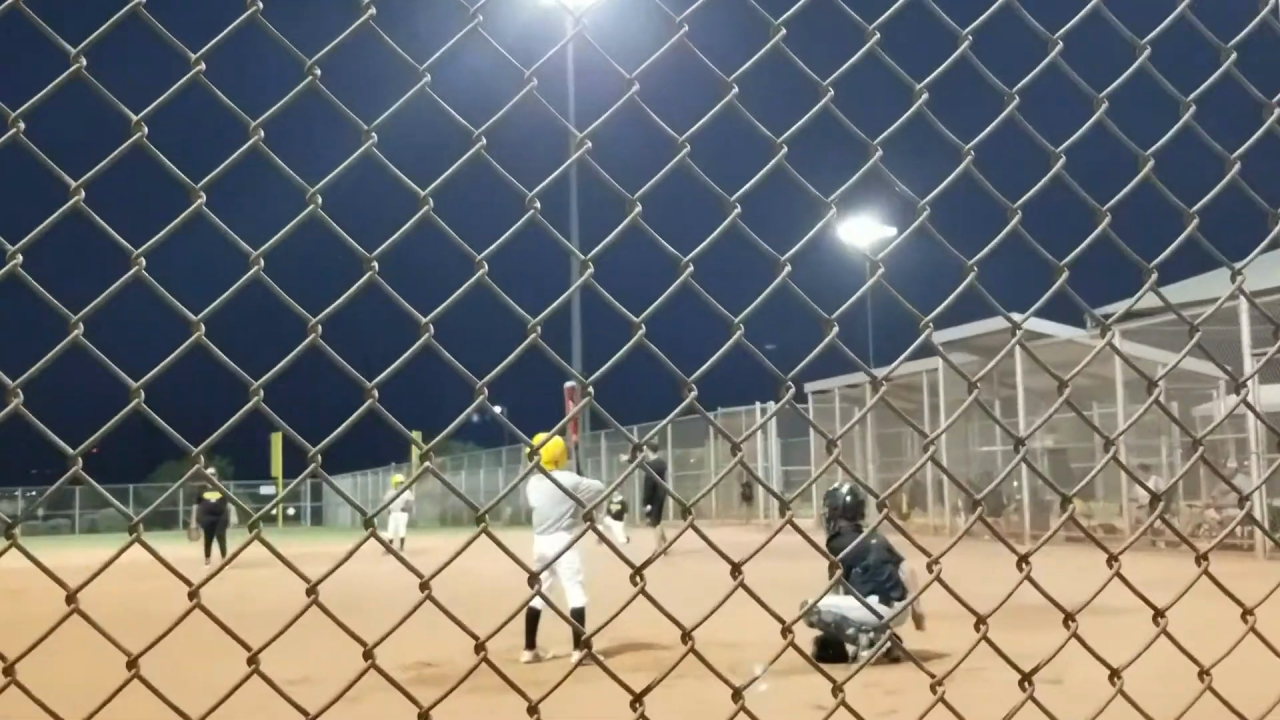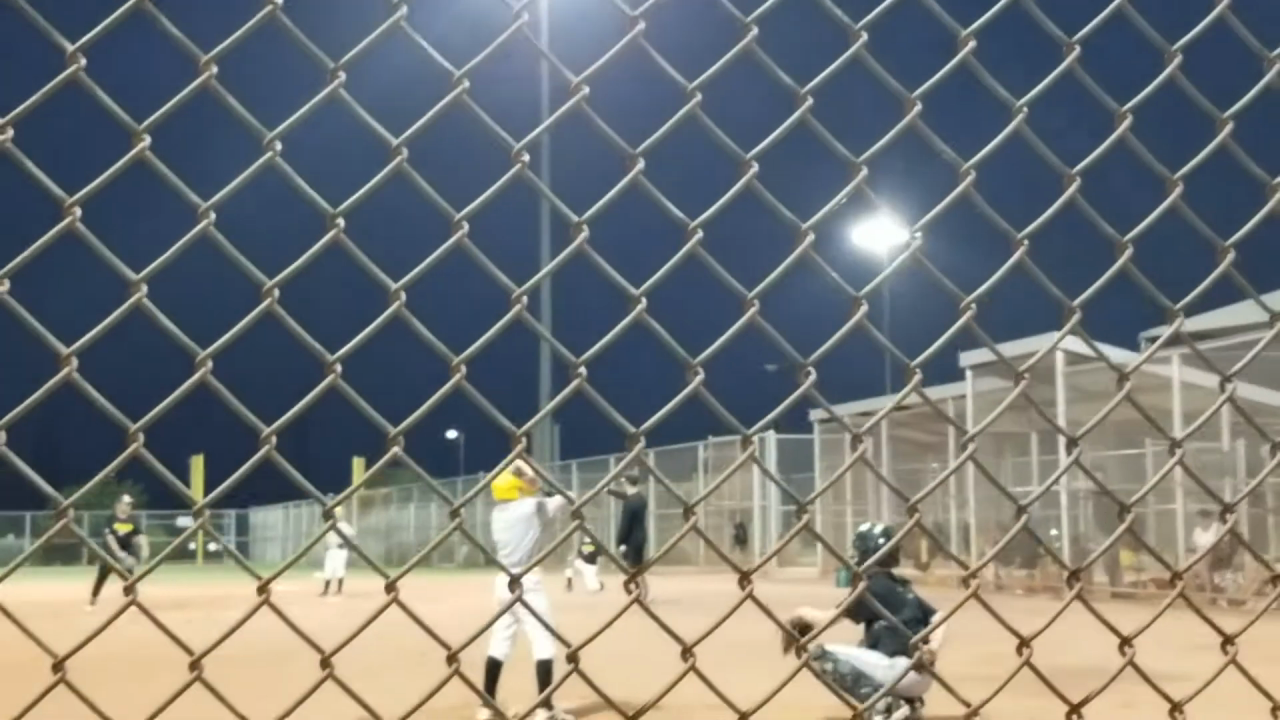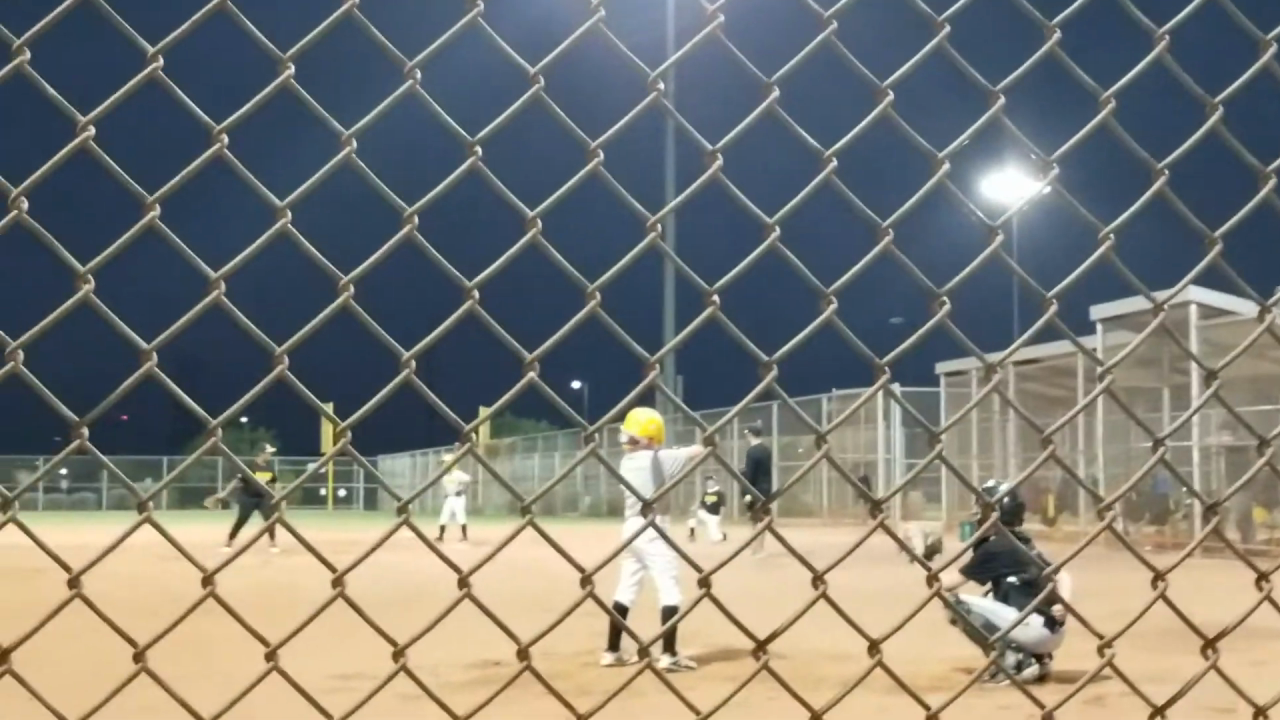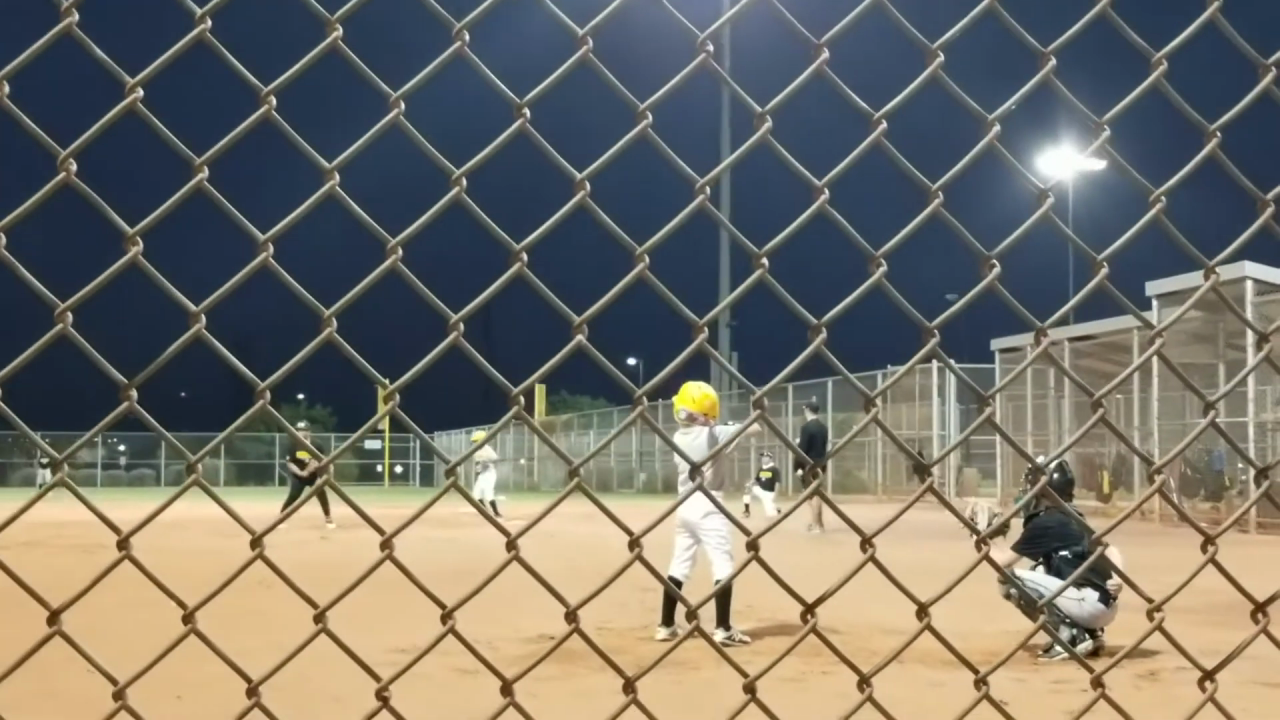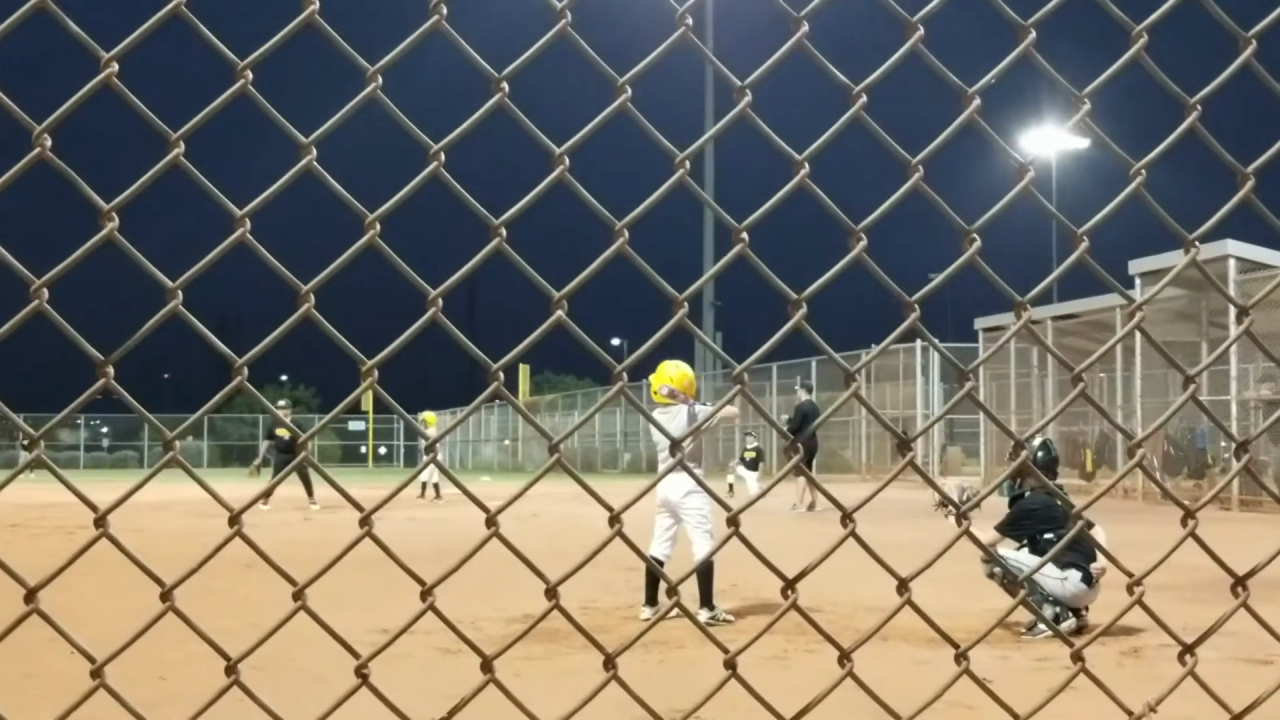
dt=0.7s
person 1, frame 1
left shoulder: (531, 482)
right shoulder: (569, 480)
right elbow: (599, 488)
left hip: (540, 542)
right hip: (563, 542)
left knee: (538, 594)
right knee: (575, 592)
left ankle: (529, 648)
right ankle: (579, 650)
person 1, frame 2
left shoulder: (497, 513)
right shoulder: (532, 506)
right elbow: (567, 499)
right wrist: (541, 495)
left hip: (503, 582)
right hip: (527, 581)
left knee: (499, 643)
right knee: (543, 642)
person 1, frame 3
left shoulder: (626, 461)
right shoulder: (659, 458)
right elbow: (698, 451)
right wrist: (691, 448)
left hip: (631, 528)
right hip: (653, 530)
left knee: (626, 590)
right knee: (669, 590)
left ankle: (612, 651)
right ankle: (669, 654)
person 1, frame 4
left shoulder: (679, 437)
right shoulder: (713, 434)
right elbow: (755, 428)
right wrist: (730, 426)
left hip: (685, 507)
right hip: (708, 507)
left knee: (679, 565)
right knee: (723, 566)
left ankle: (666, 626)
right ankle: (723, 629)
person 1, frame 5
left shoulder: (656, 417)
right shoulder: (693, 412)
right elbow: (733, 412)
right wrist: (704, 407)
left hip: (665, 485)
right hip: (688, 486)
left knee: (660, 545)
right knee: (703, 546)
left ankle: (650, 605)
right ankle: (707, 609)
person 2, frame 1
left shoulder: (839, 542)
right shoulder: (874, 536)
left elbow: (835, 590)
right elbow: (905, 568)
right wrist: (915, 605)
left hip: (876, 607)
right hip: (899, 609)
left knee: (809, 609)
left ankle: (868, 638)
person 2, frame 2
left shoulder: (873, 587)
right shoulder: (904, 587)
left elbow: (829, 618)
left wrist: (800, 614)
right wrist: (934, 648)
left hip: (901, 669)
right hip: (919, 676)
left knee: (820, 654)
left ankle: (885, 704)
right ankle: (908, 701)
person 2, frame 3
left shoulder: (993, 548)
right shoulder: (1023, 544)
left elbow: (948, 583)
right elbow: (1062, 576)
right wrist: (1064, 605)
left hip: (1036, 629)
right hip: (1051, 632)
left knee: (958, 604)
left ankle: (1016, 660)
right ankle: (1037, 657)
person 2, frame 4
left shoulder: (1043, 523)
right shoulder: (1073, 519)
left elbow: (1002, 561)
right elbow: (1111, 552)
right wrist: (1117, 580)
left hip: (1090, 603)
right hip: (1101, 604)
left knee: (1009, 579)
left ankle: (1071, 635)
right ankle: (1090, 633)
person 2, frame 5
left shoulder: (1029, 505)
right shoulder: (1056, 500)
left elbow: (986, 541)
right elbow: (1096, 530)
right wrist: (1101, 561)
left hip: (1073, 584)
right hip: (1083, 584)
left knee: (994, 558)
left ankle: (1054, 613)
right ankle: (1072, 611)
